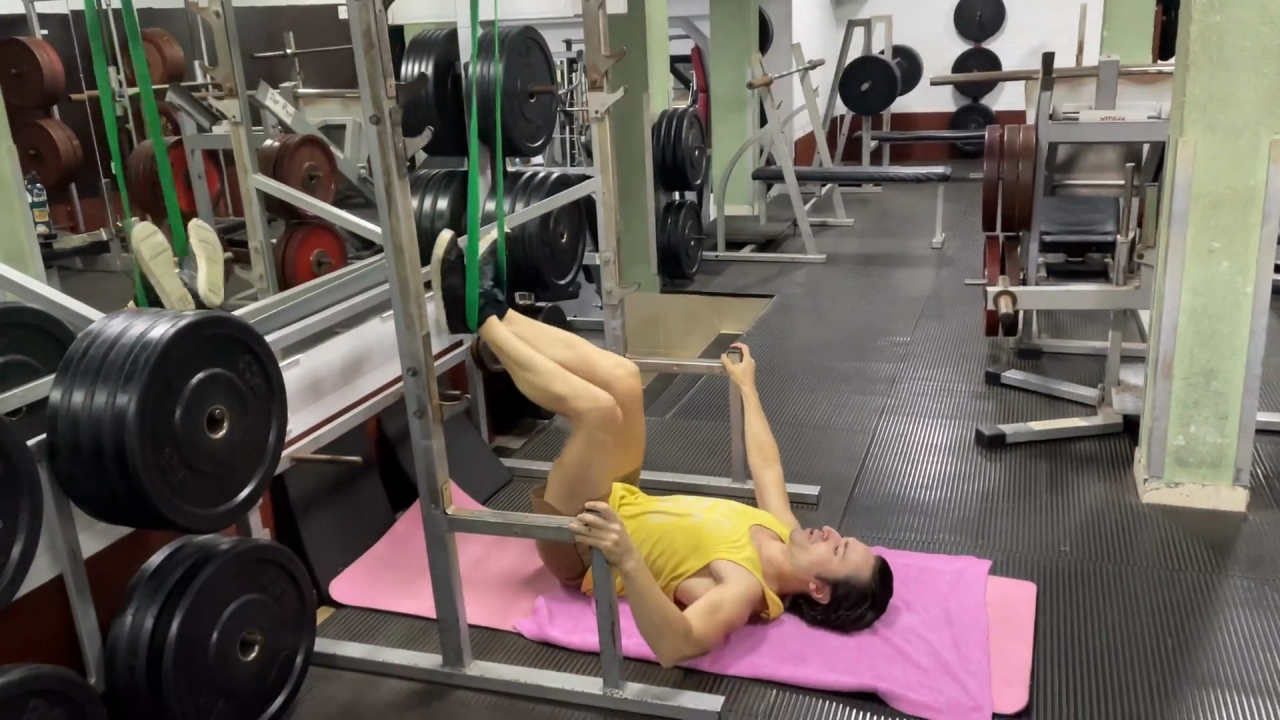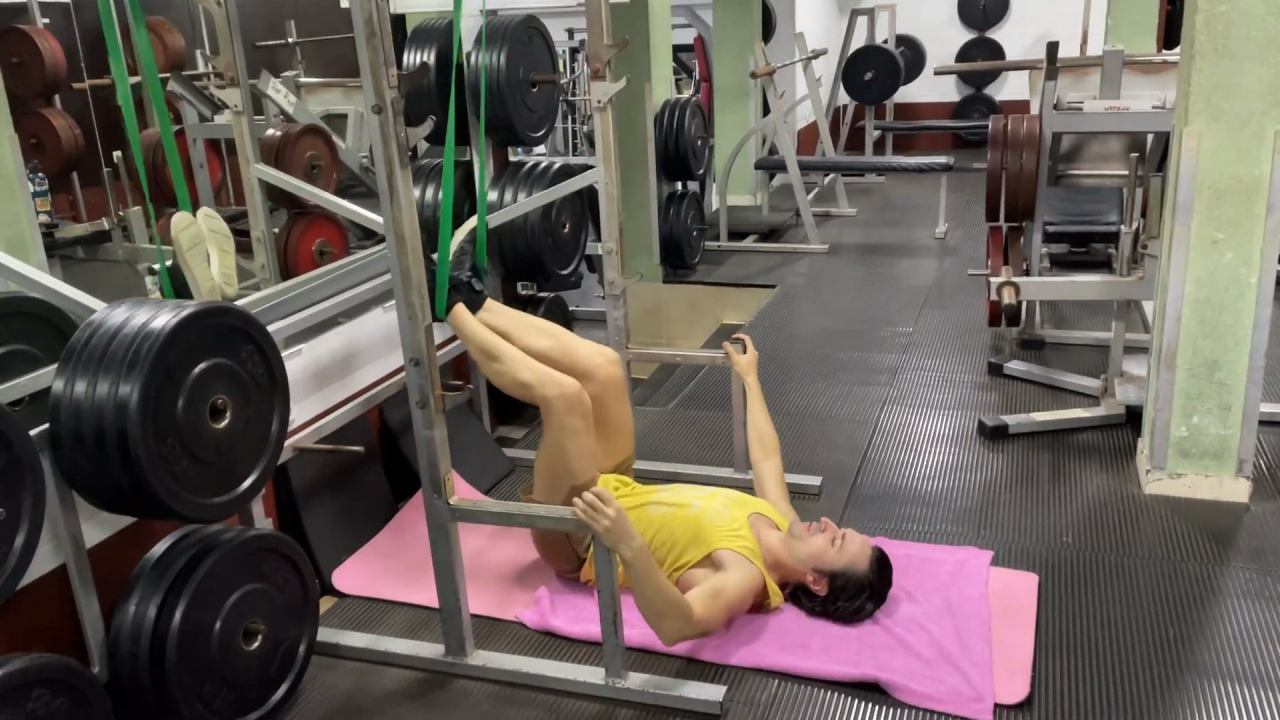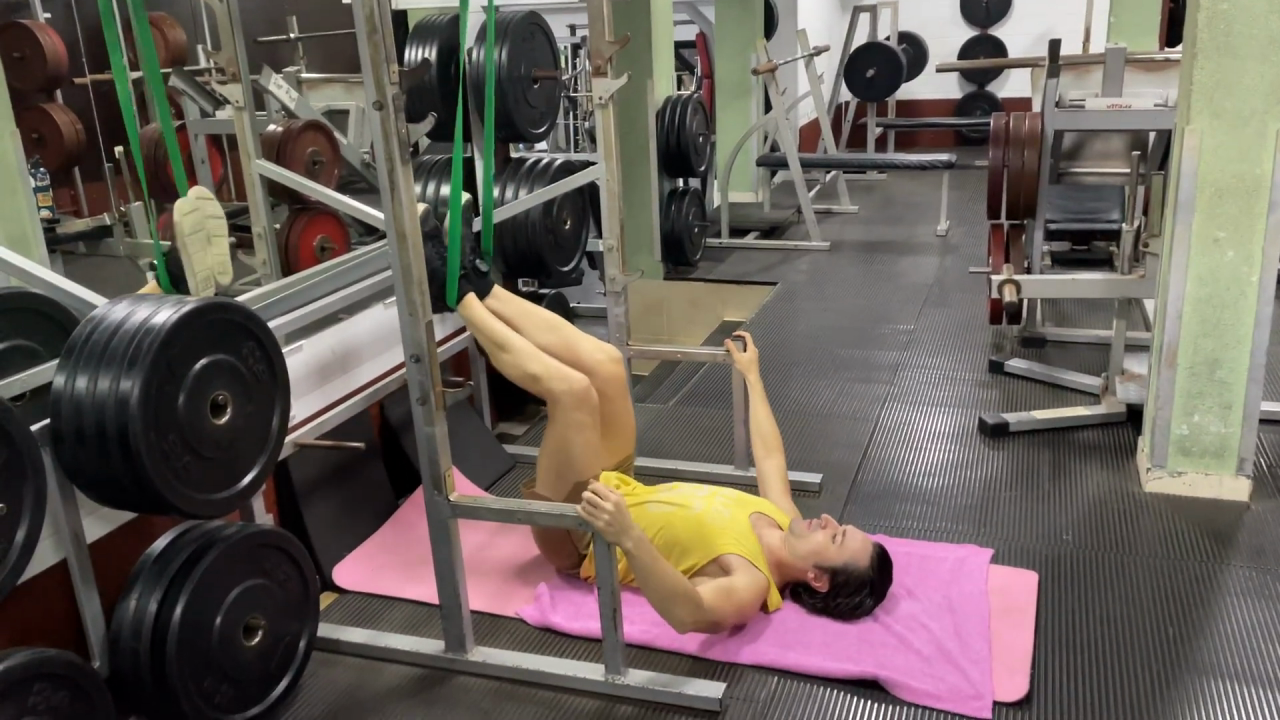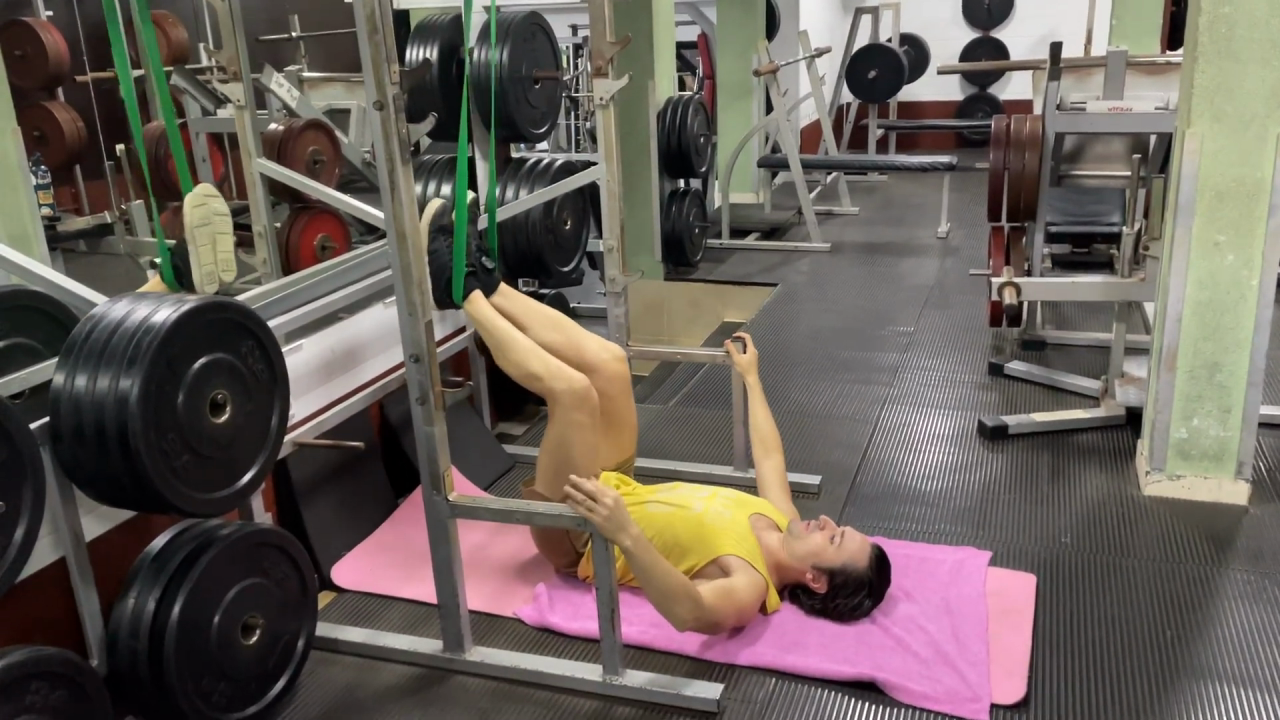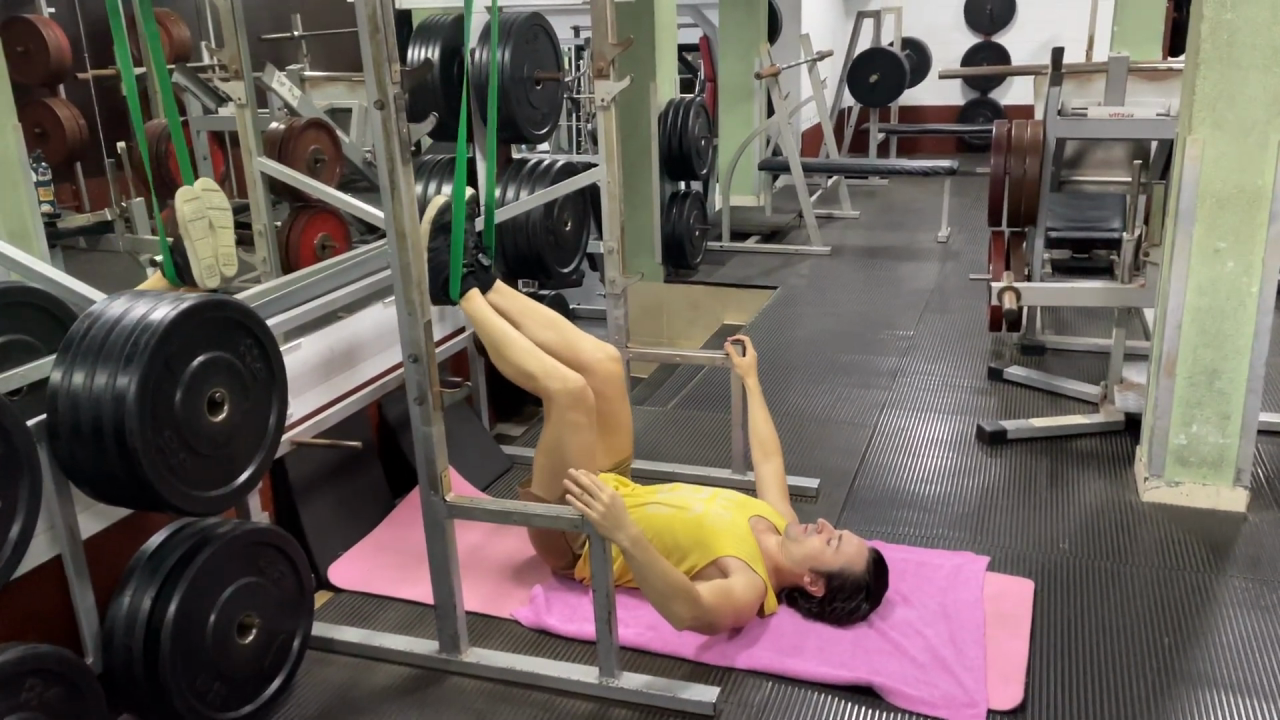
dt=0.4s
person 1, frame 1
left shoulder: (748, 587)
right shoulder: (784, 537)
left elbow: (675, 646)
right elbow: (768, 468)
left wrist: (628, 560)
right wrist: (747, 388)
left hip: (579, 544)
right hip: (616, 504)
left knee: (599, 407)
right knee: (622, 380)
left ankle: (482, 317)
right ankle: (492, 310)
person 1, frame 2
left shoulder: (748, 579)
right shoulder: (783, 527)
left elbow: (675, 625)
right elbow: (767, 458)
left wrist: (629, 546)
right wrist: (749, 379)
left hip: (578, 540)
right hip: (613, 492)
left knee: (564, 393)
right knee: (601, 367)
left ankle: (454, 307)
right ankle: (469, 298)
person 1, frame 3
left shoulder: (752, 583)
right shoulder: (783, 525)
left elbow: (689, 614)
right elbow: (770, 457)
left wrist: (628, 538)
right wrist: (751, 376)
left hip: (578, 539)
right hip: (615, 494)
left knee: (571, 387)
right knee: (603, 364)
left ankle: (458, 292)
right ankle: (475, 284)
person 1, frame 4
left shoulder: (750, 586)
right shoulder: (782, 526)
left elbow: (689, 612)
right elbow: (770, 458)
left wrist: (625, 535)
right wrist: (751, 378)
left hip: (577, 538)
right hip: (615, 491)
left knee: (572, 387)
right knee: (607, 362)
left ankle: (463, 290)
right ankle: (481, 282)
person 1, frame 5
left shoulder: (749, 587)
right shoulder: (780, 527)
left elbow: (687, 610)
right elbow: (769, 460)
left wrist: (622, 533)
right wrist: (750, 380)
left hip: (575, 540)
right hip: (611, 490)
left knee: (568, 387)
right knee: (602, 362)
left ankle: (462, 289)
right ankle: (479, 281)
